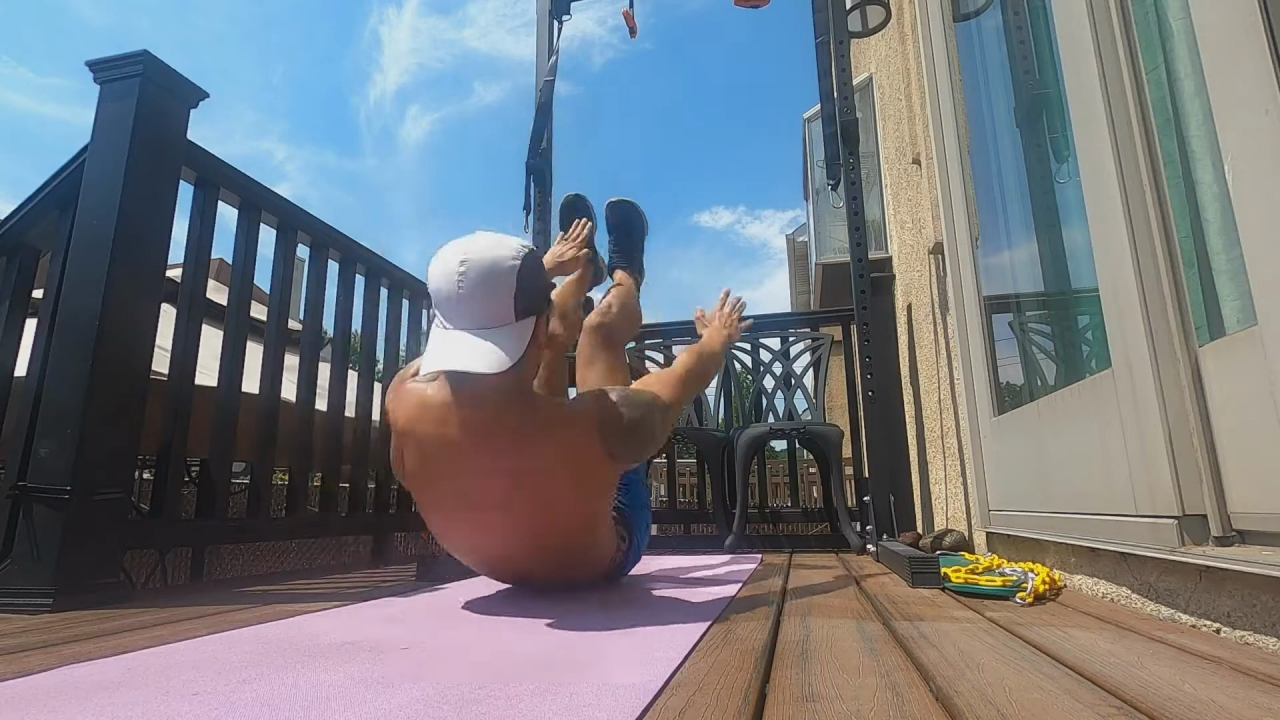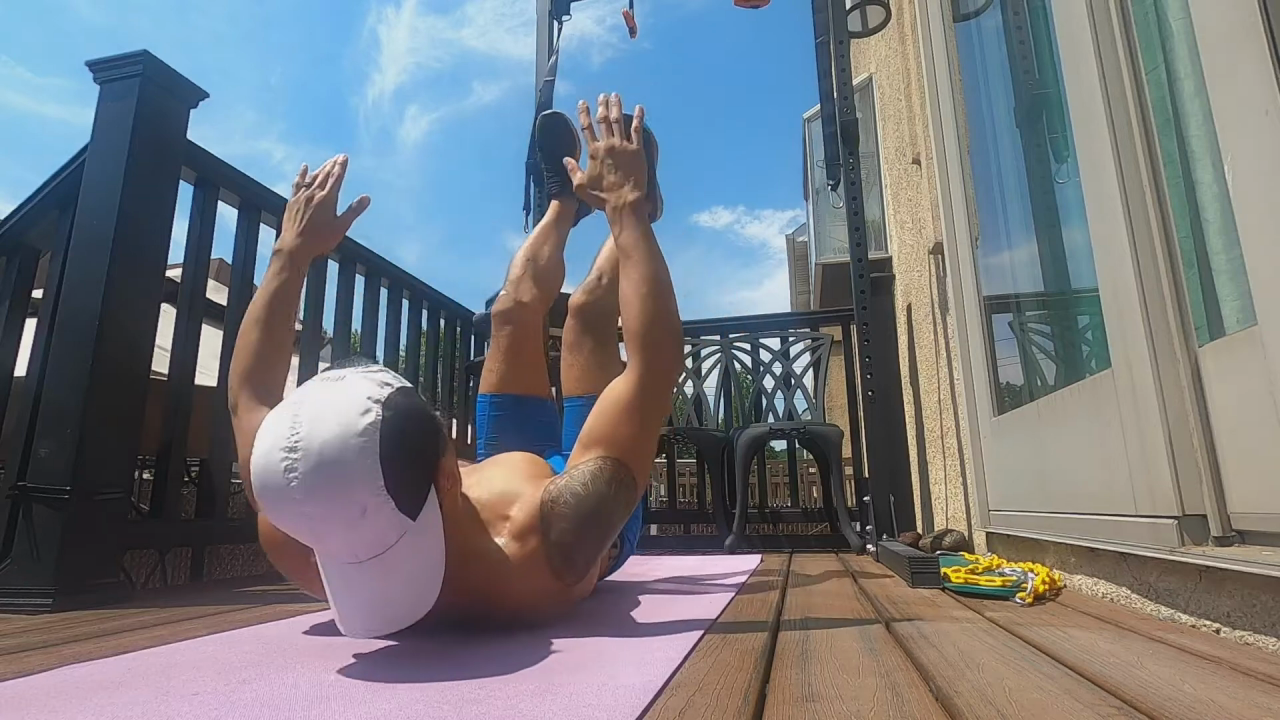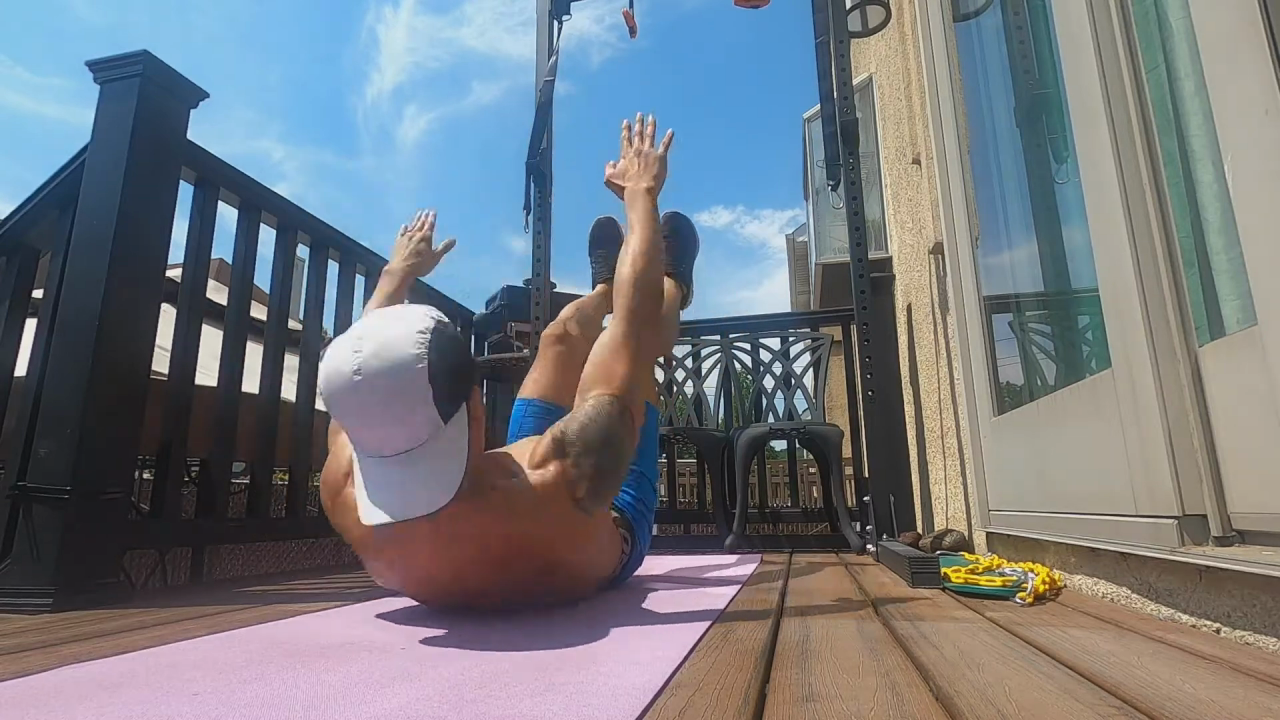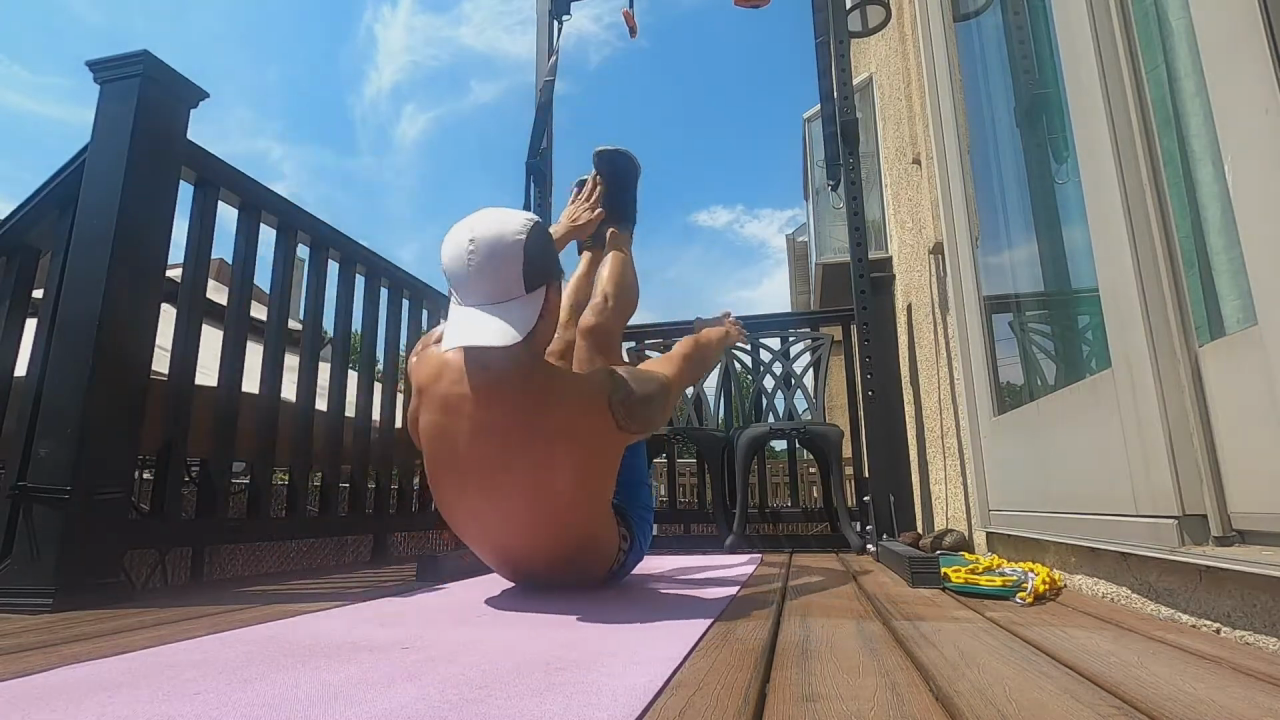
dt=1s
person 1, frame 1
left shoulder: (406, 401)
right shoulder: (594, 426)
left elbow: (470, 324)
right elbow: (684, 379)
left wrist: (546, 267)
right wrist: (718, 337)
left hip: (510, 556)
right hip: (599, 561)
left knee: (561, 326)
right knee: (603, 328)
left ankle: (582, 271)
right ankle: (624, 276)
person 1, frame 2
left shoulder: (297, 545)
right shoulder: (547, 553)
left elbow: (249, 396)
right elbow: (657, 365)
left wrist: (291, 253)
right wrist: (626, 205)
left knee: (513, 309)
right knee: (588, 311)
left ankle: (564, 205)
right ankle: (639, 206)
person 1, frame 3
left shoulder: (346, 499)
right shoulder: (562, 484)
left elbow: (366, 360)
right elbow: (632, 331)
left wrist: (395, 274)
right wrist: (641, 194)
left hip: (513, 569)
right hip: (608, 546)
left knee: (563, 335)
right knee: (634, 330)
left ankle: (605, 290)
right ankle: (673, 287)
person 1, frame 4
left shoulder: (430, 363)
right shoulder: (604, 400)
left elbow: (489, 292)
right elbow: (684, 361)
left wrist: (559, 234)
right wrist: (717, 336)
left hip: (516, 566)
right hip: (603, 561)
left knee: (571, 338)
right knee: (594, 328)
left ankle: (595, 253)
right ankle: (614, 237)
